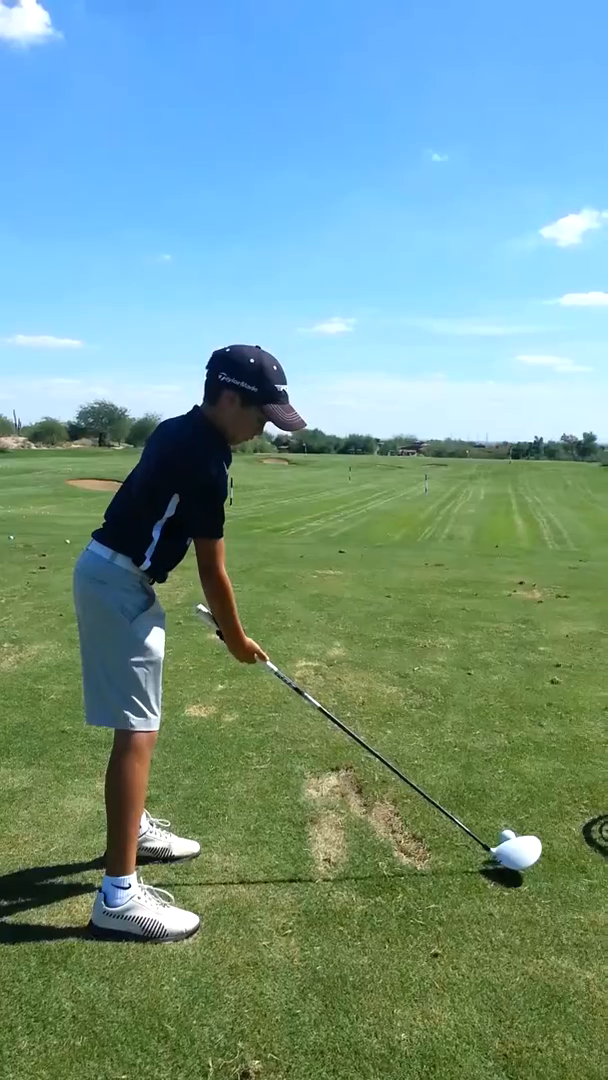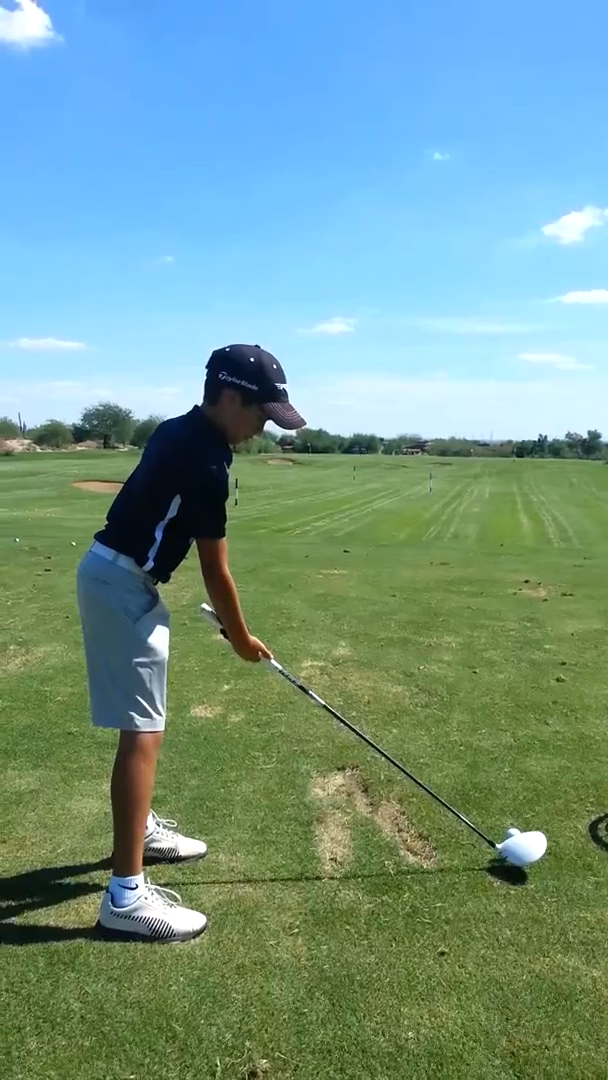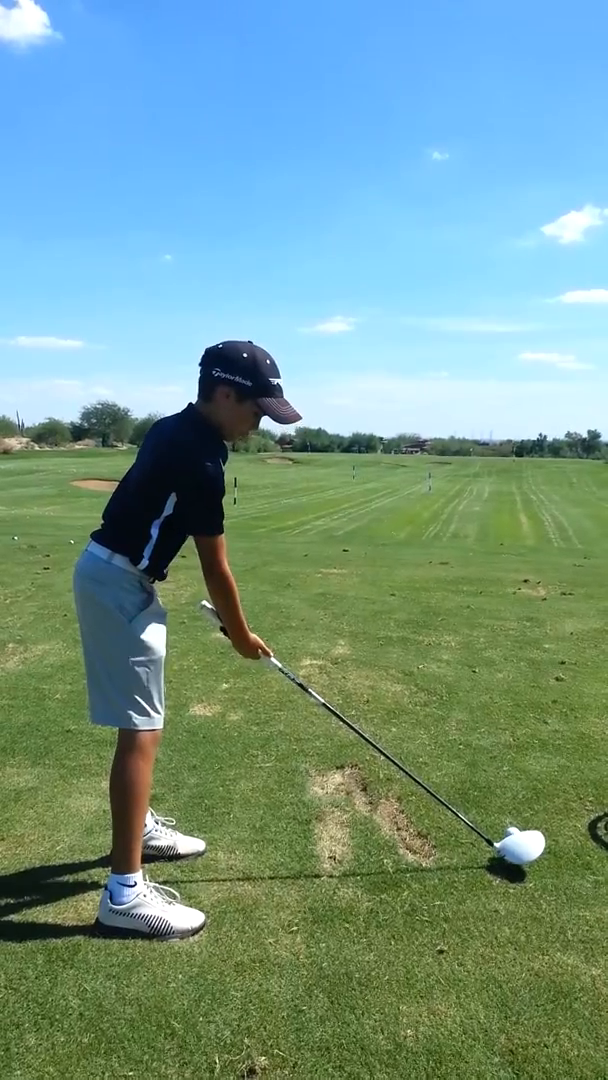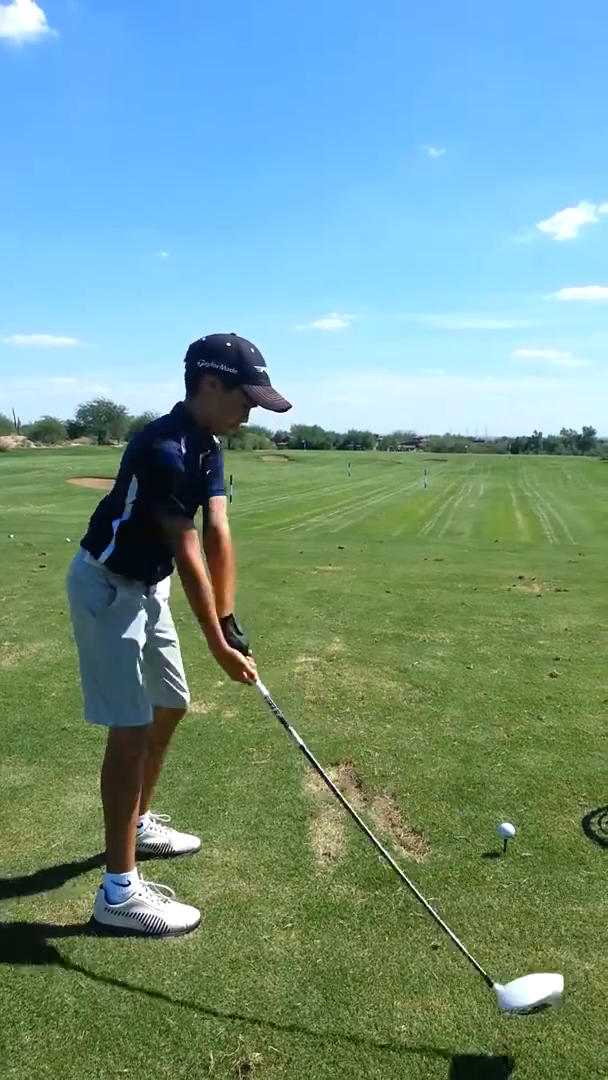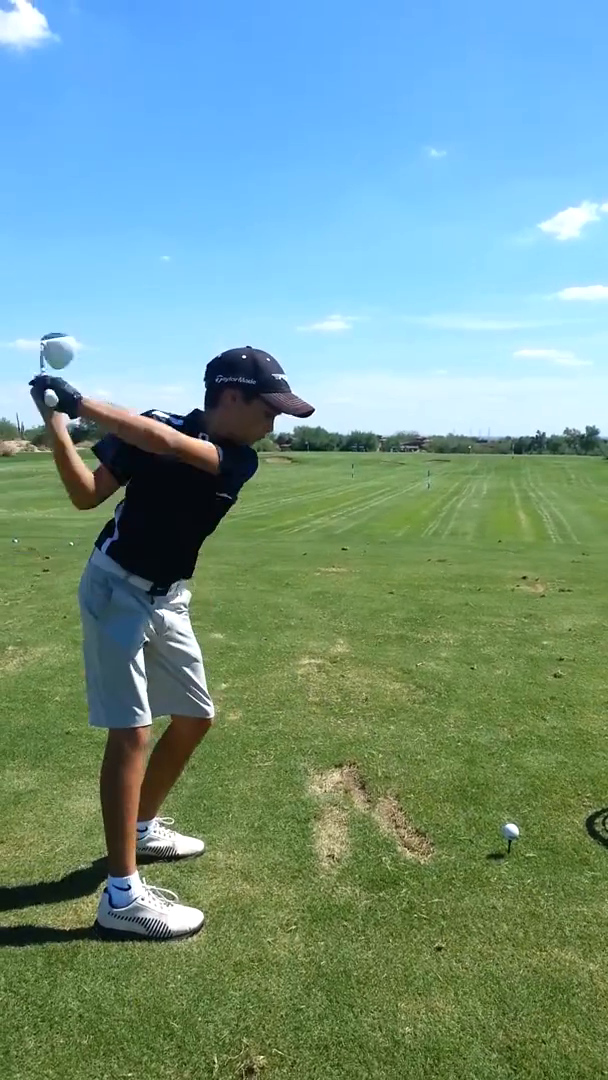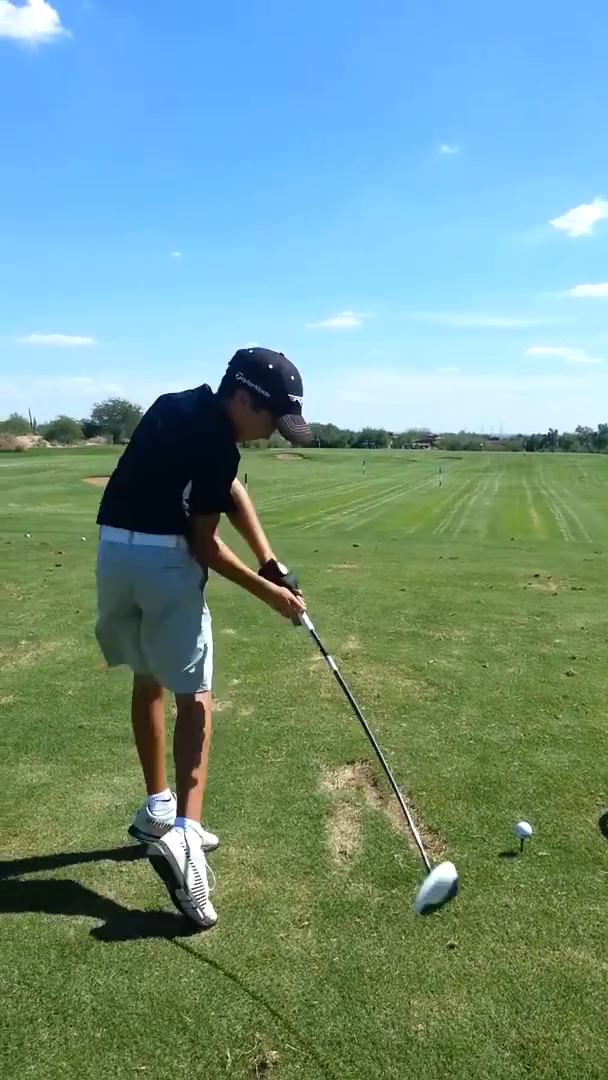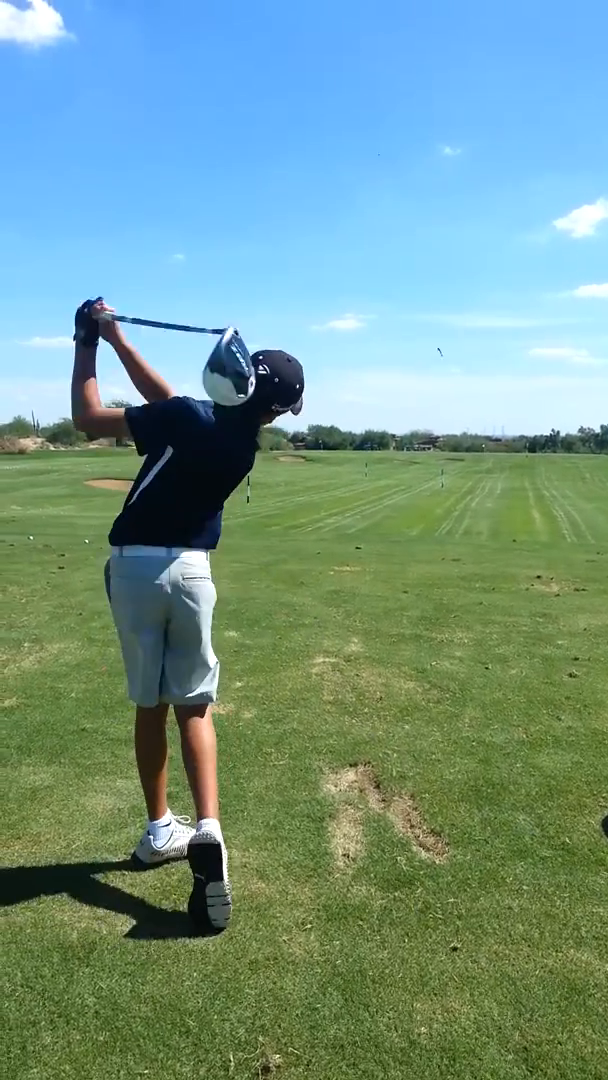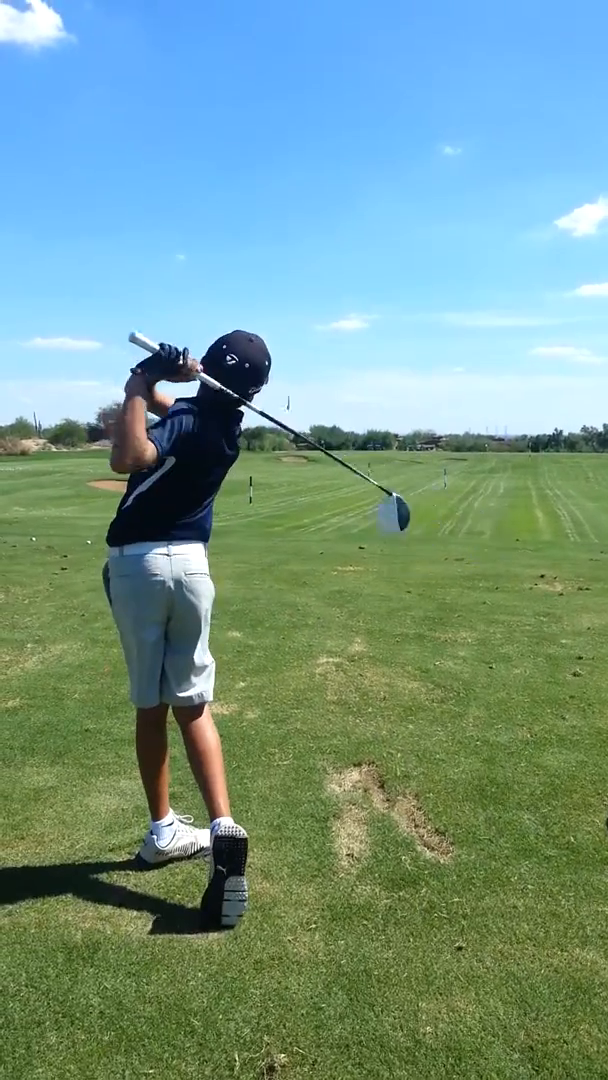
dt=0.4s
person 1, frame 1
left shoulder: (180, 431)
right shoulder: (204, 463)
right elbow: (211, 570)
right wrist: (236, 638)
left hip: (112, 571)
right hip: (120, 583)
left knee: (140, 718)
right knee: (137, 729)
left ankle: (134, 827)
right ankle: (118, 894)
person 1, frame 2
left shoulder: (179, 431)
right shoulder: (205, 464)
right elbow: (214, 570)
right wrist: (241, 638)
left hip: (116, 572)
right hip: (124, 584)
left knee: (146, 718)
right knee: (143, 730)
left ankle: (141, 827)
right ankle: (125, 895)
person 1, frame 3
left shoulder: (175, 430)
right shoulder: (199, 462)
right elbow: (214, 565)
right wrist: (241, 634)
left hip: (116, 573)
right hip: (120, 584)
left knee: (146, 714)
right knee: (141, 728)
left ankle: (139, 825)
right ankle: (124, 893)
person 1, frame 4
left shoulder: (205, 447)
right shoulder: (164, 449)
left elbow: (219, 535)
right elbow: (188, 552)
left wrist: (229, 621)
right wrist: (218, 645)
left hip: (145, 586)
right hip: (109, 587)
left knee: (169, 706)
right knee: (132, 726)
left ankle: (137, 823)
right ankle: (119, 891)
person 1, frame 5
left shoulder: (240, 460)
right shoulder: (155, 425)
left elbow: (174, 449)
right elbow: (86, 492)
left wrist: (83, 403)
right wrist: (56, 417)
left hip: (168, 597)
right hip: (115, 588)
left knee: (195, 717)
right knee: (131, 730)
left ankle: (141, 827)
right ankle: (122, 895)
person 1, frame 6
left shoulder: (185, 406)
right shoulder: (205, 440)
left elbow: (234, 497)
right elbow: (203, 547)
left wrist: (269, 561)
right wrist: (267, 593)
left hip: (115, 555)
right hip: (162, 562)
left knee: (149, 679)
right knee: (194, 699)
left ankle: (158, 808)
right ankle: (179, 833)
person 1, frame 7
left shoulder: (186, 417)
right shoulder: (244, 447)
left elbow: (88, 419)
left wrist: (90, 344)
right wrist: (115, 337)
left hip: (133, 568)
right hip: (188, 571)
left knee: (150, 703)
right knee: (193, 706)
left ankle: (160, 829)
right ankle: (207, 828)
person 1, frame 8
left shoulder: (186, 421)
right shoulder: (226, 428)
left elbow: (125, 459)
right elbow: (158, 405)
left wrist: (142, 378)
right wrist: (152, 381)
left hip: (136, 566)
right hip: (188, 565)
left knee: (150, 703)
right knee: (192, 703)
left ankle: (162, 830)
right ankle: (222, 825)
